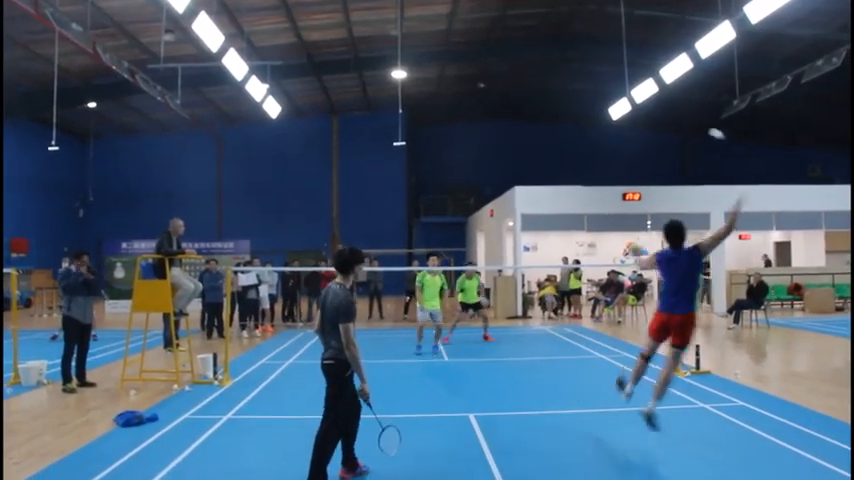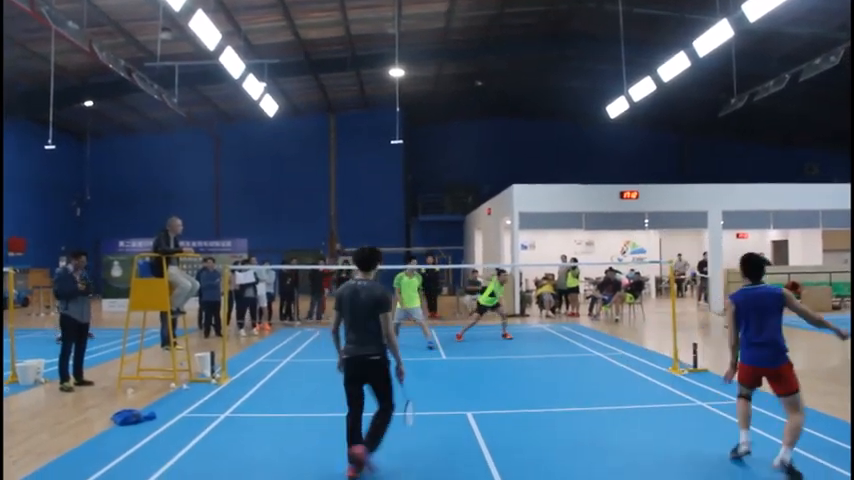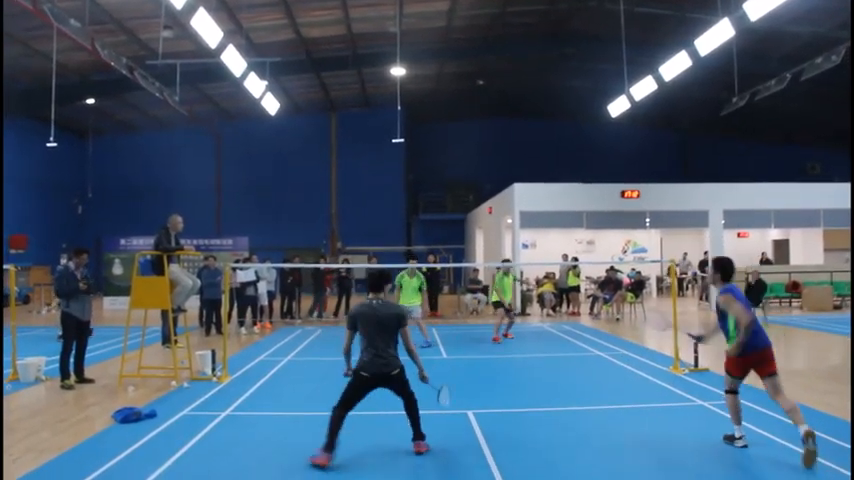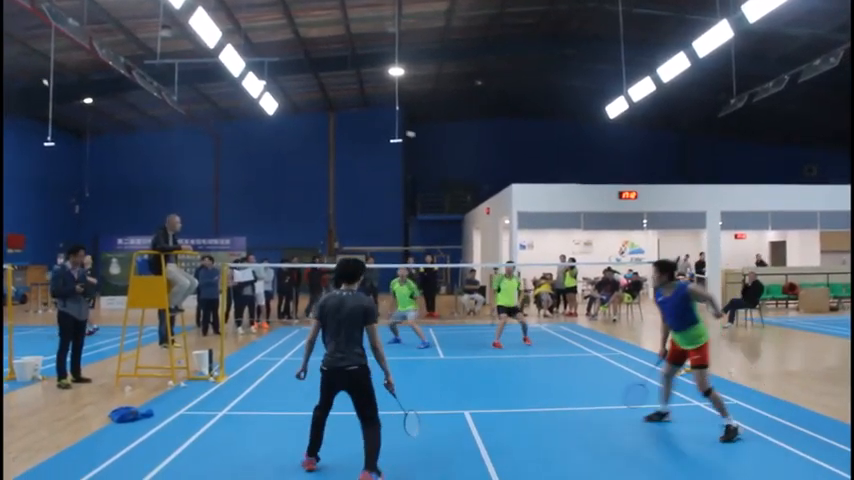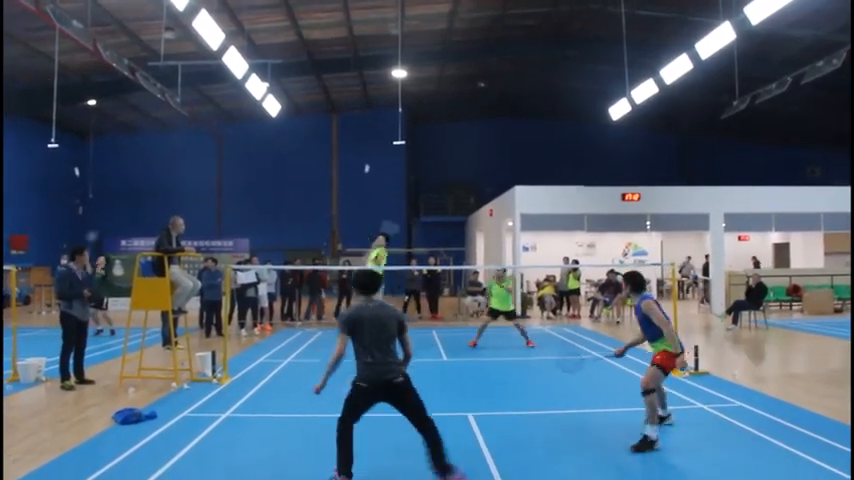
dt=0.5s
person 1, frame 1
left shoulder: (328, 290)
right shoulder: (345, 299)
left elbow: (318, 328)
right elbow: (350, 345)
right wrist: (363, 381)
left hip: (331, 361)
right hip: (339, 365)
left knee: (352, 411)
right knee: (332, 423)
person 1, frame 2
left shoulder: (343, 290)
right shoulder: (380, 293)
left elbow: (334, 329)
right elbow: (388, 334)
left wrist: (340, 353)
right wrist: (399, 363)
left hip: (351, 358)
right hip: (375, 358)
left knee: (355, 410)
right knee: (386, 407)
right ankle: (363, 448)
person 1, frame 3
left shoulder: (356, 311)
right shoulder: (398, 311)
left elbow: (347, 347)
right elbow: (408, 346)
left wrist: (348, 367)
right wrist: (421, 369)
left hip: (365, 371)
right hip: (392, 370)
left knee: (340, 409)
right knee: (409, 400)
left ankle: (325, 454)
right ankle: (419, 441)
person 1, frame 4
left shoulder: (326, 301)
right shoulder: (366, 304)
left elbow: (311, 338)
right elbow: (375, 345)
left wrist: (304, 365)
right wrist: (388, 374)
left hip: (329, 368)
right hip: (355, 369)
left knee: (321, 410)
right knee: (370, 421)
left ankle: (310, 457)
person 1, frame 5
left shoulder: (349, 316)
right shoulder: (395, 313)
left elbow: (339, 353)
right elbow: (408, 353)
left wrist: (323, 381)
left hip: (367, 382)
right hip: (396, 381)
left knee: (345, 423)
right knee: (425, 424)
person 2, frame 1
left shoulder: (660, 258)
right shoulder: (697, 252)
left elbow: (642, 264)
right elbow: (725, 232)
left wrist: (638, 259)
right wrist: (735, 213)
left hip: (663, 313)
right hip: (684, 316)
left knee: (647, 352)
right knee: (671, 363)
left ankle: (629, 387)
right ankle: (651, 408)
person 2, frame 2
left shoulder: (734, 300)
right shoulder: (779, 294)
left elbow: (733, 338)
right elbow: (811, 318)
left wrist: (733, 365)
right wrist: (837, 330)
left hip: (750, 361)
right hip: (777, 361)
left knee: (743, 396)
right knee: (795, 412)
left ankle: (743, 442)
right ankle: (784, 457)
person 2, frame 3
left shoulder: (724, 295)
right shoulder: (730, 291)
left elbow: (746, 320)
left wrist: (738, 345)
right wrist: (706, 334)
left hip: (743, 351)
right hip: (762, 347)
left knee: (731, 389)
right knee: (779, 395)
left ankle: (738, 435)
right ankle: (804, 431)
person 2, frame 4
left shoulder: (686, 290)
right shoulder: (657, 296)
left elbow: (708, 297)
left wrist: (717, 310)
right wrist: (663, 346)
left hip: (696, 342)
right hip: (678, 342)
left knee: (703, 387)
right knee: (667, 375)
left ankle: (730, 424)
right ankle: (664, 411)
person 2, frame 5
left shoulder: (646, 302)
right shoulder: (640, 303)
left elbow: (667, 326)
right elbow: (646, 334)
left wrist: (678, 354)
right wrist: (625, 348)
left hip: (669, 350)
right hip: (662, 349)
left knee: (647, 384)
right knee: (652, 382)
left ankle: (651, 436)
right ankle: (664, 415)
person 3, frame 1
left shoulder: (87, 275)
right shoulder: (66, 273)
left elbow: (96, 292)
right elbow: (67, 288)
left wrist: (91, 279)
right wrist: (79, 274)
left hip: (86, 316)
right hip: (71, 316)
left knee: (83, 349)
right knee: (69, 349)
left ankle: (81, 379)
right ankle: (67, 382)
person 3, frame 2
left shoulder: (83, 274)
right shoulder: (62, 274)
left elbow: (90, 291)
right elbow: (58, 293)
left wrist: (88, 290)
right wrist: (76, 288)
left hip: (84, 316)
right hip: (69, 316)
left knee: (81, 348)
right knee: (67, 349)
left ankle: (79, 377)
right ankle: (64, 381)
person 3, frame 3
left shoulder: (85, 272)
right shoulder: (63, 271)
left elbow: (91, 290)
right elbow: (59, 292)
left wrist: (88, 287)
right wrist: (77, 287)
left hip: (84, 314)
right hip: (69, 314)
left knee: (82, 346)
right knee: (68, 346)
left ankle: (79, 375)
right ankle: (65, 378)
person 3, frame 4
left shoulder: (82, 272)
right shoulder: (60, 271)
left elbow: (89, 290)
right elbow: (54, 292)
left wrist: (87, 289)
right wrist: (73, 289)
left hip: (81, 313)
right hip: (66, 313)
left knee: (78, 346)
right knee: (64, 346)
left ankle: (76, 374)
right ankle: (61, 378)
person 3, frame 5
left shoulder: (83, 273)
right shoulder: (64, 272)
right elbow: (61, 294)
left wrist: (89, 294)
right wrist: (81, 293)
left hip: (82, 314)
right hip: (69, 314)
left knee: (81, 347)
right knee: (68, 347)
left ankle: (79, 376)
right ankle: (65, 379)
person 4, frame 1
left shoulder: (177, 239)
right shoulder: (165, 238)
left elbow: (176, 254)
right elbow: (165, 251)
left wrist: (185, 252)
right wrist: (184, 251)
right hip: (166, 275)
left knee: (198, 286)
right knee: (189, 287)
left ankle: (179, 310)
right ankle: (176, 310)
person 4, frame 2
left shoulder: (175, 238)
right shoulder: (162, 236)
left elbow: (174, 252)
right elbow: (163, 250)
left wrist: (184, 251)
right wrist: (182, 250)
left hip: (174, 268)
right hip: (163, 269)
left knee: (195, 285)
right knee: (185, 285)
left ankle: (177, 306)
right ankle: (172, 308)
person 4, frame 3
left shoulder: (175, 236)
right shoulder: (163, 234)
left elbow: (176, 250)
right elbow: (164, 248)
left wrist: (186, 249)
right wrist: (183, 247)
left hip: (175, 265)
right hip: (164, 267)
left knee: (196, 283)
right knee: (186, 283)
left ankle: (178, 304)
right ankle: (173, 306)
person 4, frame 4
left shoulder: (173, 236)
right shoulder: (160, 234)
left elbow: (173, 249)
right elbow: (161, 248)
left wrist: (182, 248)
right wrist: (180, 247)
left hip: (172, 265)
right hip: (161, 267)
left knee: (193, 283)
right knee: (184, 283)
left ankle: (175, 304)
right ankle: (170, 305)
person 4, frame 5
left shoulder: (177, 237)
right shoulder: (164, 235)
left elbow: (176, 251)
right elbow: (165, 249)
left wrist: (186, 250)
right wrist: (184, 249)
left hip: (175, 267)
right hip: (165, 268)
left knee: (196, 284)
right knee: (187, 285)
left ankle: (178, 306)
right ankle: (173, 307)
